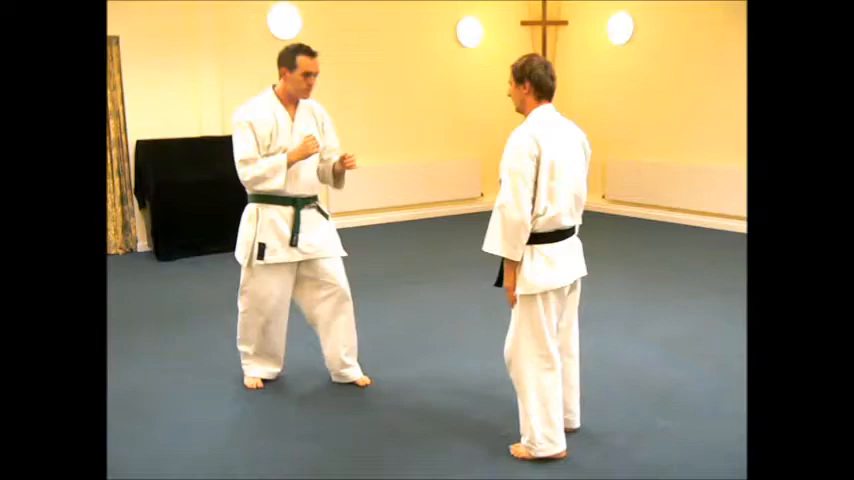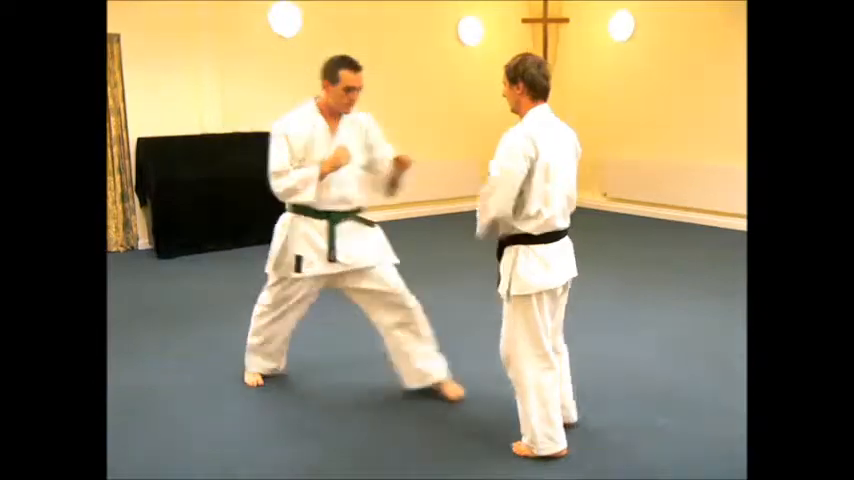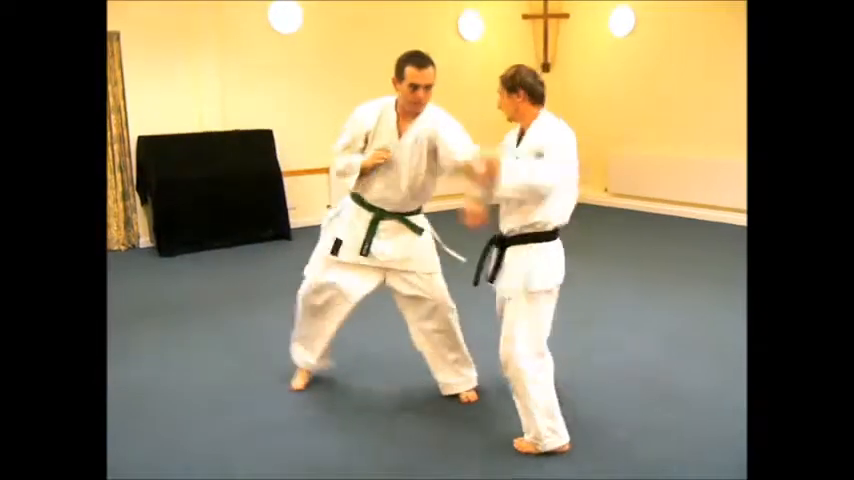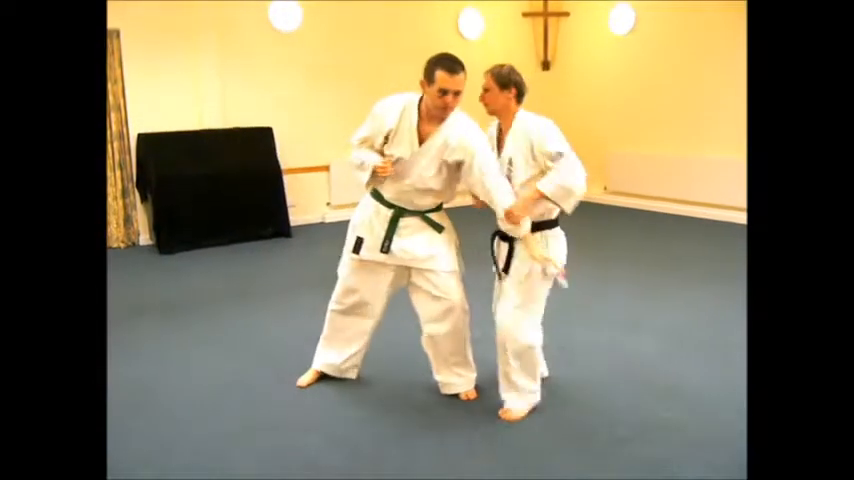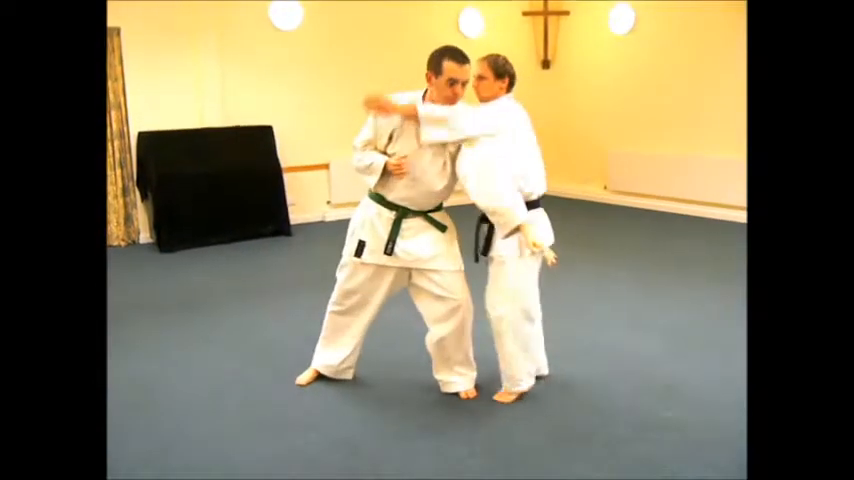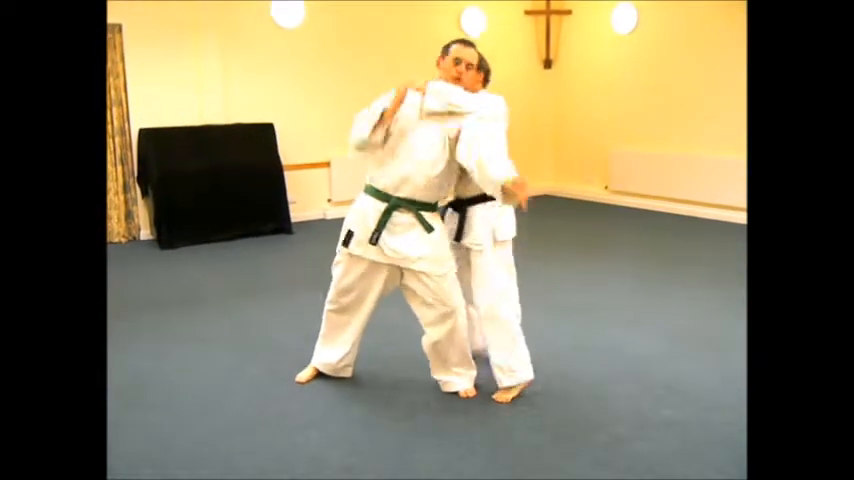
dt=0.3s
person 1, frame 1
left shoulder: (525, 137)
right shoulder: (573, 132)
left elbow: (514, 208)
left wrist: (509, 263)
left hip: (538, 256)
right hip: (568, 249)
left knee: (530, 351)
right knee: (562, 343)
left ankle: (544, 440)
right ankle: (565, 416)
person 1, frame 2
left shoulder: (520, 138)
right shoulder: (564, 132)
left elbow: (497, 202)
left wrist: (483, 216)
left hip: (530, 257)
right hip: (559, 249)
left knee: (527, 351)
right knee: (551, 342)
left ankle: (546, 440)
right ankle: (562, 411)
person 1, frame 3
left shoulder: (556, 133)
right shoulder: (520, 135)
left elbow: (533, 178)
right elbow: (499, 181)
left wrist: (494, 168)
right wrist: (482, 205)
left hip: (535, 255)
right hip: (511, 249)
left knee: (521, 347)
right knee: (516, 332)
left ankle: (548, 433)
right ankle: (531, 375)
person 1, frame 4
left shoulder: (538, 129)
right shoulder: (492, 133)
left elbow: (571, 173)
left wrist: (530, 199)
right wrist: (480, 193)
left hip: (539, 242)
right hip: (509, 241)
left knee: (514, 321)
right knee: (508, 315)
left ankle: (522, 394)
right ankle: (531, 367)
person 1, frame 5
left shoulder: (506, 113)
right shoulder: (492, 115)
left elbow: (457, 119)
left wrist: (396, 108)
left hip: (519, 224)
right hip: (509, 221)
left knee: (506, 304)
right knee: (518, 300)
left ankle: (518, 377)
right ankle: (532, 364)
person 1, frame 6
left shoulder: (491, 105)
left hip: (486, 214)
right hip: (461, 212)
left knee: (493, 296)
left ankle: (514, 374)
right ankle: (473, 341)
person 2, frame 1
left shoulder: (316, 112)
right shoulder: (251, 114)
left elbow: (324, 168)
right elbow: (249, 173)
left wrist: (339, 165)
right wrist: (291, 157)
left hip: (311, 218)
right hip: (269, 220)
left knee: (332, 293)
right knee: (263, 300)
left ankle: (344, 367)
right ankle: (258, 365)
person 2, frame 2
left shoulder: (362, 123)
right shoulder: (289, 126)
left elbow: (381, 170)
right elbow: (282, 184)
left wrist: (396, 167)
right wrist: (323, 168)
left hip: (355, 230)
right hip: (307, 231)
left knee: (396, 300)
right knee: (281, 302)
left ankle: (432, 373)
right ankle: (260, 362)
person 2, frame 3
left shoulder: (440, 125)
right shoulder: (364, 115)
left elbow: (463, 155)
right elbow: (340, 157)
right wrist: (365, 162)
left hip: (405, 229)
right hip: (357, 219)
left knee: (433, 305)
right knee: (319, 290)
left ankle: (458, 378)
right ankle: (308, 361)
person 2, frame 4
left shoulder: (466, 134)
right shoulder: (390, 110)
left elbow: (494, 184)
right elbow: (361, 147)
left wrist: (523, 230)
right wrist: (373, 165)
left hip: (425, 227)
right hip: (378, 217)
left knee: (448, 305)
right knee: (354, 297)
left ankle: (456, 378)
right ankle: (329, 363)
person 2, frame 5
right shoulder: (390, 110)
right elbow: (361, 152)
right wrist: (385, 165)
left hip: (428, 226)
right hip: (378, 219)
left knee: (453, 303)
right knee: (352, 297)
left ankle: (456, 376)
right ankle: (327, 363)
person 2, frame 6
left shoulder: (468, 116)
right shoulder: (402, 99)
left elbow: (484, 159)
right elbow: (360, 136)
left wrist: (508, 182)
right wrist: (388, 113)
left hip: (420, 225)
right hip: (372, 213)
left knee: (445, 306)
right knee: (347, 294)
left ankle: (456, 376)
right ankle: (328, 362)
